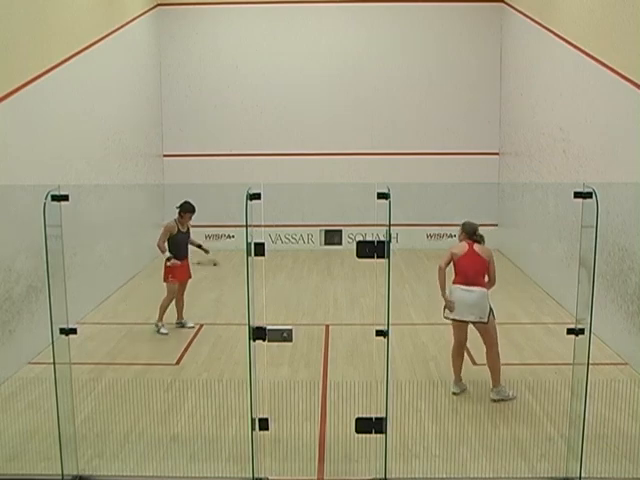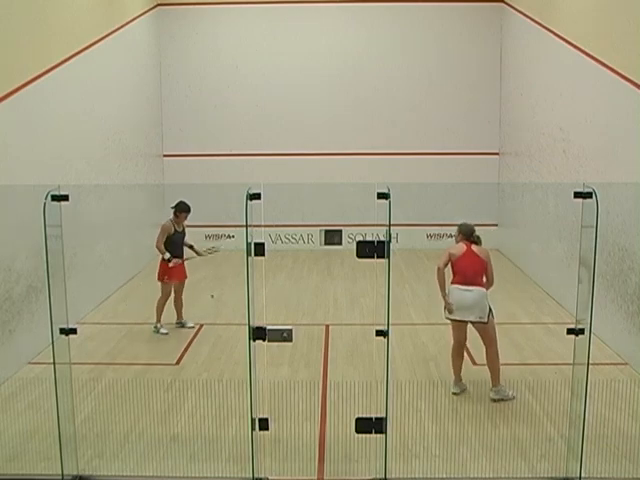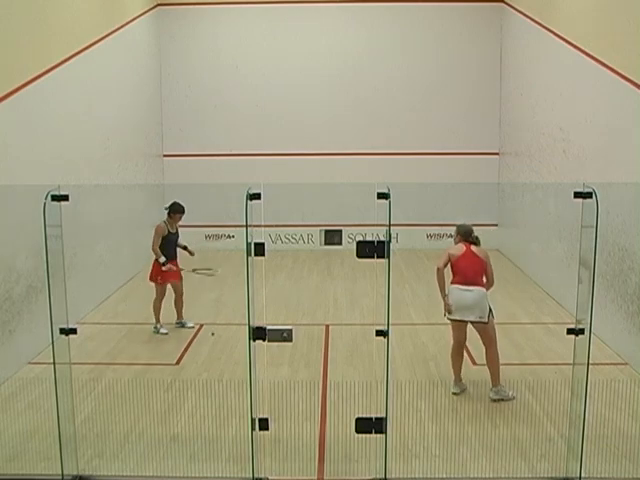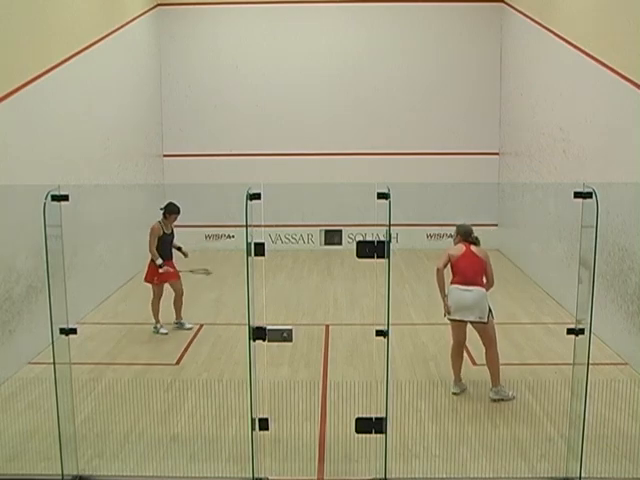
dt=0.2s
person 1, frame 1
left shoulder: (455, 248)
right shoulder: (486, 251)
left elbow: (441, 267)
right elbow: (492, 281)
left wrist: (444, 294)
left hip: (458, 294)
right hip: (478, 297)
left knee: (459, 342)
right knee: (491, 344)
left ankle: (457, 383)
right ankle: (497, 389)
person 1, frame 2
left shoulder: (453, 249)
right shoulder: (483, 252)
left elbow: (440, 268)
right elbow: (490, 281)
left wrist: (444, 296)
left hip: (457, 294)
right hip: (477, 296)
left knee: (458, 342)
right knee: (491, 344)
left ankle: (457, 383)
right ankle: (496, 388)
person 1, frame 3
left shoulder: (452, 250)
right shoulder: (482, 252)
left elbow: (440, 268)
right elbow: (490, 281)
left wrist: (444, 296)
left hip: (456, 294)
right hip: (477, 296)
left knee: (458, 343)
right knee: (491, 344)
left ankle: (457, 383)
right ankle: (496, 389)
person 1, frame 4
left shoulder: (452, 250)
right shoulder: (482, 252)
left elbow: (439, 269)
right elbow: (490, 281)
left wrist: (444, 297)
left hip: (457, 294)
right hip: (477, 296)
left knee: (458, 343)
right knee: (490, 345)
left ankle: (457, 383)
right ankle: (496, 388)
person 2, frame 1
left shoulder: (187, 224)
right shoulder: (171, 226)
right elbow: (160, 243)
left wrist: (200, 246)
right wrist: (169, 258)
left hip: (184, 263)
right hip: (173, 265)
left knee: (180, 293)
right knee: (171, 295)
left ankle: (180, 320)
right ankle: (159, 322)
person 2, frame 2
left shoulder: (182, 224)
right shoulder: (167, 226)
right elbow: (158, 245)
left wrist: (192, 247)
right wrist: (170, 259)
left hip: (179, 263)
right hip: (168, 264)
left knee: (179, 294)
right knee: (165, 295)
left ankle: (180, 320)
right ankle: (157, 324)
person 2, frame 3
left shoulder: (175, 225)
right shoulder: (161, 227)
right elbow: (155, 248)
left wrist: (186, 248)
right wrist: (165, 263)
left hip: (174, 264)
right hip: (162, 266)
left knee: (179, 293)
right knee: (160, 296)
left ankle: (180, 320)
right ankle: (157, 325)
person 2, frame 4
left shoulder: (170, 226)
right shoulder: (156, 227)
right elbow: (152, 249)
left wrist: (180, 249)
right wrist: (161, 265)
left hip: (170, 264)
right hip: (158, 266)
left knee: (179, 292)
right knee: (157, 296)
left ankle: (179, 320)
right ankle: (157, 325)
